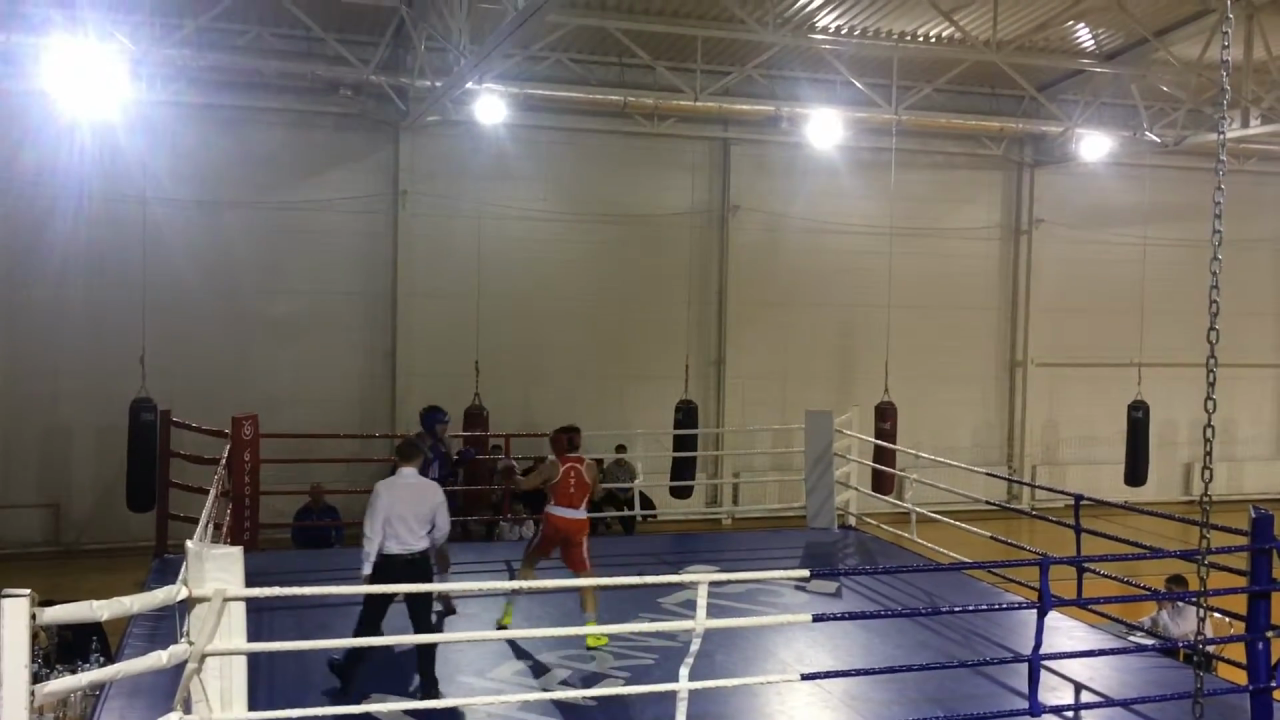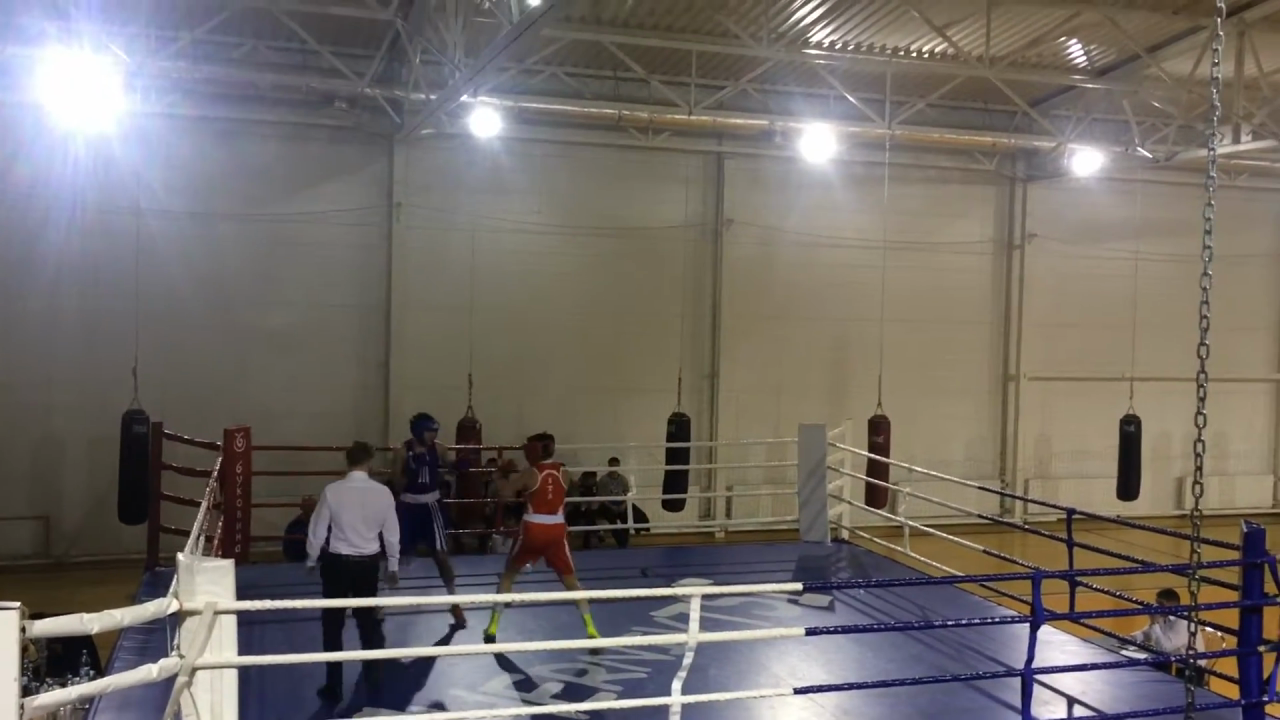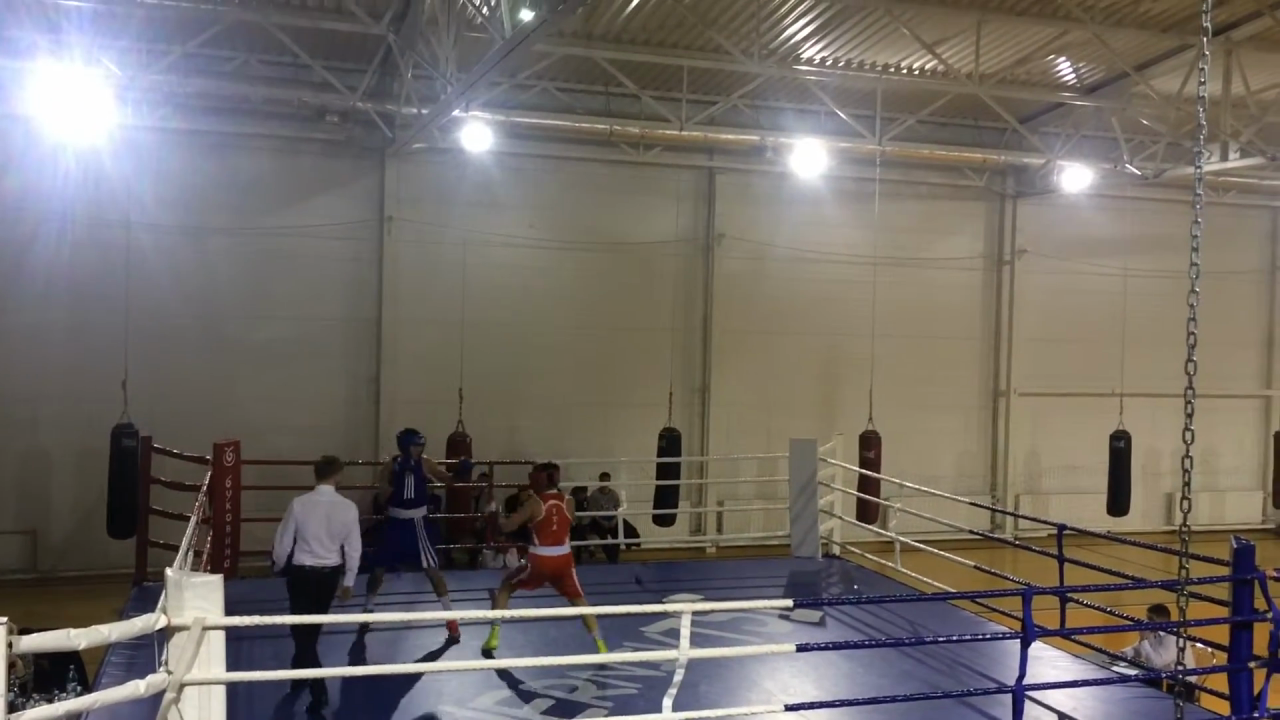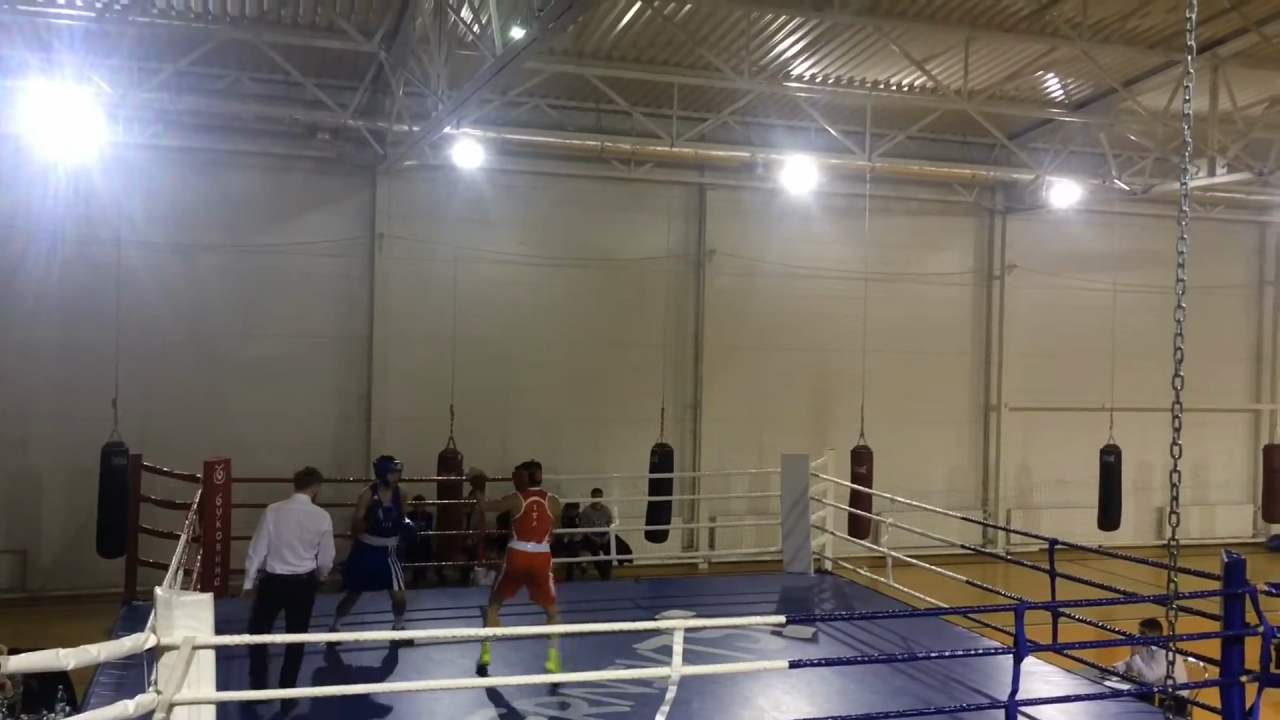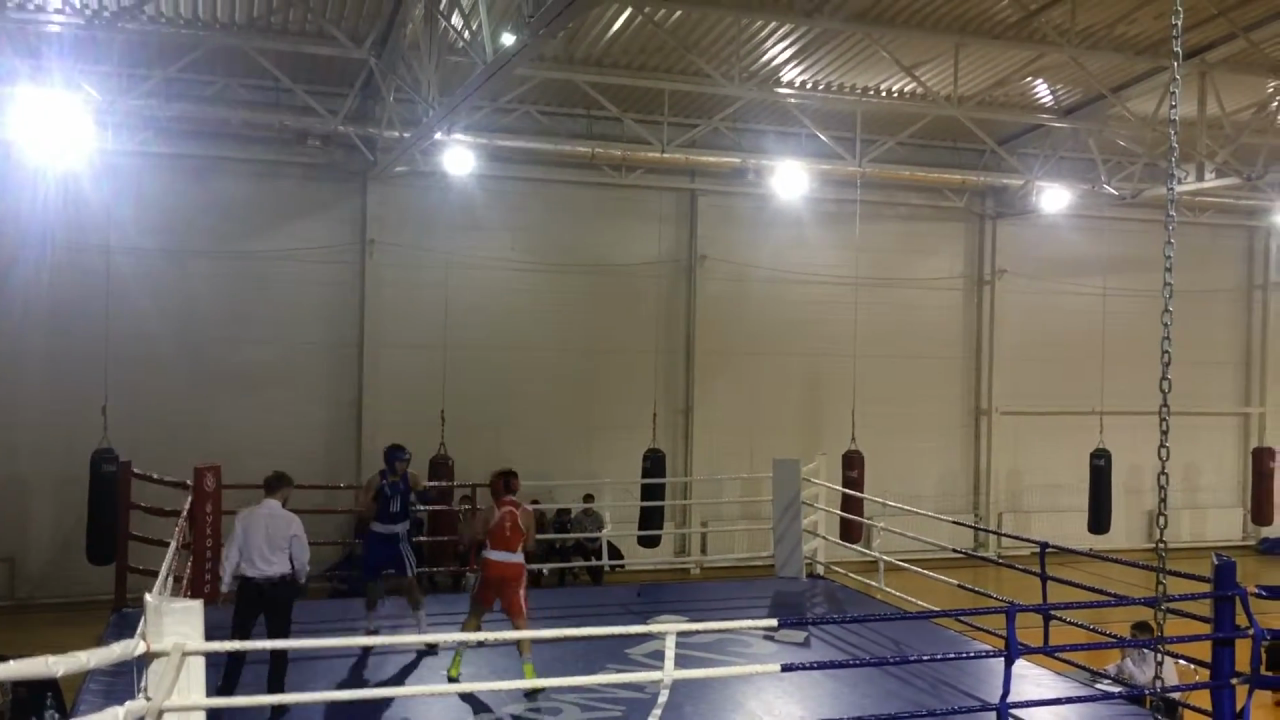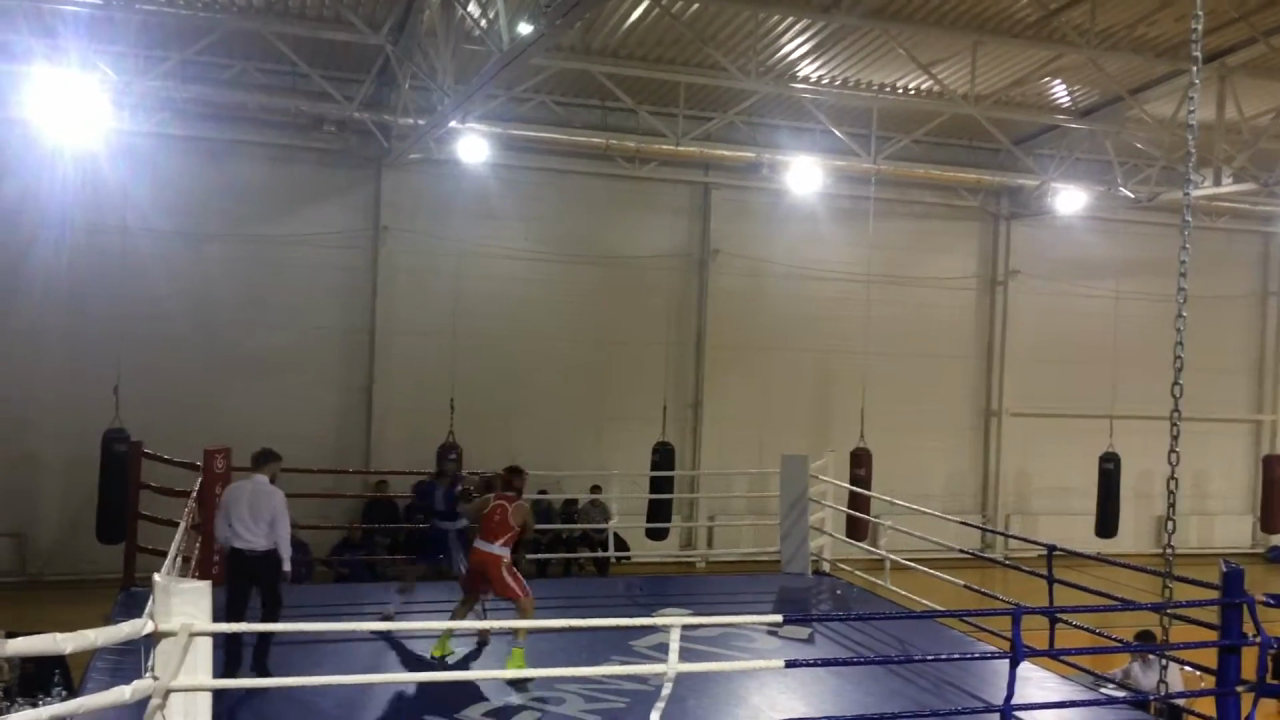
dt=0.3s
person 1, frame 1
left shoulder: (383, 488)
right shoulder: (433, 489)
left elbow: (373, 533)
right elbow: (443, 530)
left wrist: (367, 569)
left hip: (387, 563)
right hip: (420, 564)
left knee: (369, 621)
right knee: (423, 624)
left ankle: (347, 672)
right ankle: (428, 686)
person 1, frame 2
left shoulder: (332, 491)
right shoulder: (382, 493)
left elbow: (318, 531)
right elbow: (392, 533)
left wrist: (311, 560)
right wrist: (393, 566)
left hip: (338, 563)
right hip: (368, 564)
left knee: (333, 626)
right knee: (369, 621)
left ankle: (333, 688)
right ankle: (374, 678)
person 1, frame 3
left shoulder: (299, 504)
right shoulder: (348, 507)
left elbow: (283, 542)
right elbow: (353, 549)
left wrist: (279, 565)
right wrist: (348, 580)
left hip: (301, 574)
right hip: (330, 574)
left knee: (302, 633)
right knee: (312, 630)
left ankle: (318, 691)
right ankle: (301, 676)
person 1, frame 4
left shoulder: (273, 511)
right shoulder: (322, 517)
left elbow: (257, 549)
right elbow: (327, 557)
left wrist: (249, 582)
right wrist: (320, 574)
left hip: (273, 581)
right hip: (305, 583)
left knee: (258, 633)
right knee: (296, 640)
left ankle: (258, 687)
person 1, frame 5
left shoulder: (244, 516)
right shoulder: (291, 521)
left elbow: (230, 555)
right elbow: (302, 559)
left wrist: (225, 585)
right wrist: (300, 579)
left hip: (249, 585)
right hip: (280, 586)
left knee: (238, 639)
left ankle: (226, 690)
person 1, frame 6
left shoulder: (232, 491)
right shoulder: (275, 494)
left elbow: (220, 529)
right elbow: (282, 532)
right wrist: (286, 563)
left hip: (238, 557)
right hip: (266, 558)
left knee: (235, 614)
right knee: (271, 609)
left ankle: (231, 668)
right ankle: (260, 662)
person 2, frame 1
left shoulder: (553, 465)
right shoulder: (590, 467)
left elbow: (525, 484)
right elbow: (594, 495)
left wrist: (511, 476)
left hip: (553, 522)
right hip: (577, 525)
left knee: (527, 566)
right knee: (585, 578)
left ankle: (507, 616)
right ankle: (592, 633)
person 2, frame 2
left shoulder: (530, 473)
right shoulder: (563, 472)
left elbow: (504, 491)
left hip: (532, 529)
right hip: (556, 530)
left knee: (509, 574)
right knee: (570, 579)
left ankle: (493, 625)
right ankle: (590, 627)
person 2, frame 3
left shoulder: (534, 503)
right shoulder: (567, 503)
left elbow: (507, 526)
left wrist: (495, 515)
left hip: (539, 561)
right hip: (563, 560)
left knee: (504, 588)
right knee: (581, 603)
left ankle: (494, 638)
right ankle: (601, 649)
person 2, frame 4
left shoulder: (516, 499)
right shoulder: (553, 501)
left elbow: (484, 506)
left hip: (517, 558)
right hip: (541, 560)
left knee: (494, 604)
right knee: (552, 610)
left ankle: (485, 653)
right ankle: (553, 661)
person 2, frame 5
left shoulder: (489, 511)
right shoulder: (526, 513)
left elbow: (472, 538)
right elbow: (529, 547)
left hip: (490, 567)
right hip: (514, 569)
left knee: (474, 616)
right knee: (520, 622)
left ankle: (455, 666)
right ankle: (529, 674)
person 2, frame 6
left shoulder: (488, 500)
right shoulder: (522, 508)
right elbow: (528, 532)
left hip: (477, 556)
right hip: (497, 561)
left knee: (469, 601)
right knee: (527, 606)
left ankle: (441, 645)
right ankle: (516, 659)
person 3, frame 1
left shoulder: (443, 443)
right shoulder: (414, 444)
left elbow: (451, 468)
left wrist: (460, 459)
right wrist: (428, 459)
left knee: (441, 549)
left ankle: (443, 593)
person 3, frame 2
left shoulder: (439, 449)
right shoulder: (403, 451)
left elbow: (442, 475)
right elbow: (397, 483)
right wrist: (413, 470)
left hip: (431, 507)
right hip: (408, 507)
left knee: (442, 556)
left ankle: (454, 603)
person 3, frame 3
left shoulder: (425, 463)
right shoulder: (390, 466)
left elbow: (447, 480)
right elbow: (382, 498)
left wrist: (460, 471)
right wrist: (396, 477)
left hip: (417, 524)
right hip: (395, 523)
left knee: (433, 571)
right knee: (379, 569)
left ankle: (450, 617)
right ankle: (368, 609)
person 3, frame 4
left shoulder: (397, 492)
right shoulder: (368, 495)
right elbow: (356, 526)
left wrist: (404, 527)
right wrist: (374, 522)
left hip: (388, 550)
right hip: (366, 549)
left knee: (399, 597)
right knee: (352, 595)
left ankle: (399, 626)
right ankle: (335, 627)
person 3, frame 5
left shoulder: (411, 479)
right shoulder: (375, 481)
right elbow: (364, 511)
right wrist: (384, 498)
left hip: (400, 537)
right hip: (378, 537)
left knee: (410, 583)
right knee: (372, 585)
left ankle: (422, 631)
right ankle: (371, 627)
person 3, frame 6
left shoulder: (461, 482)
right shoulder: (429, 481)
right elbow: (424, 508)
right wrist: (421, 497)
left hip: (455, 531)
right hip: (437, 529)
left knee: (460, 574)
right knee: (415, 570)
right ankle: (391, 611)
